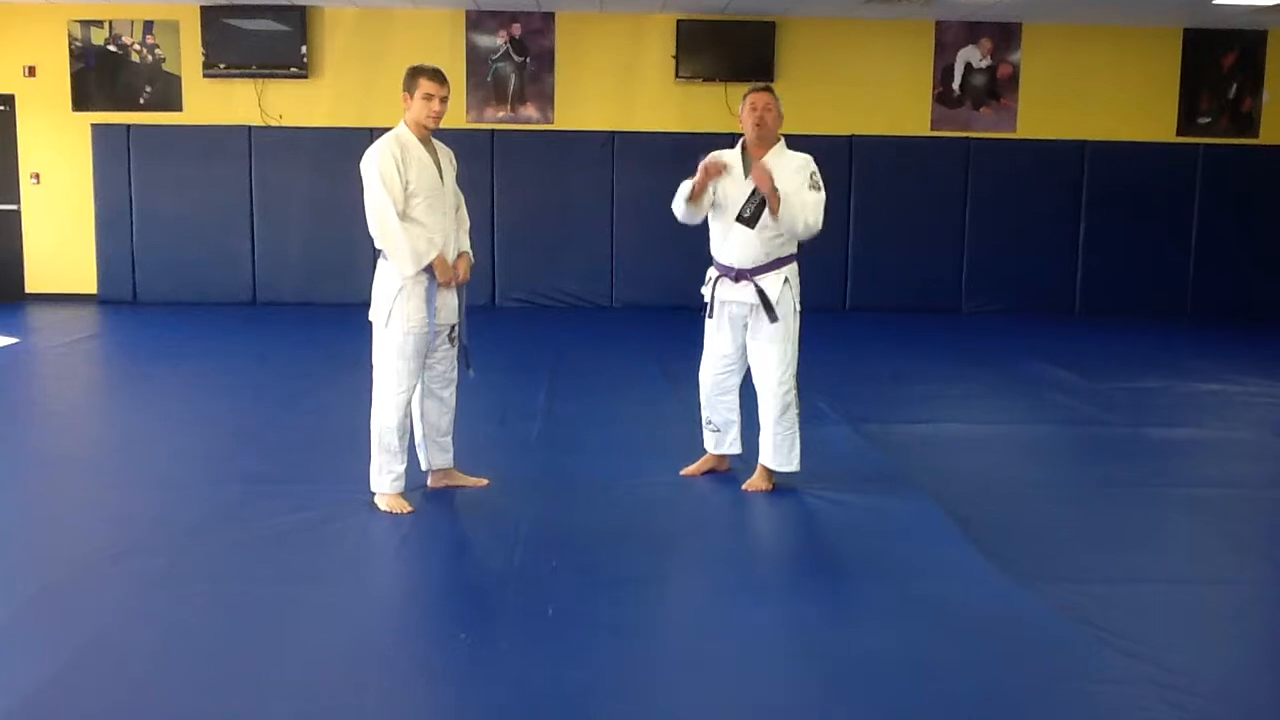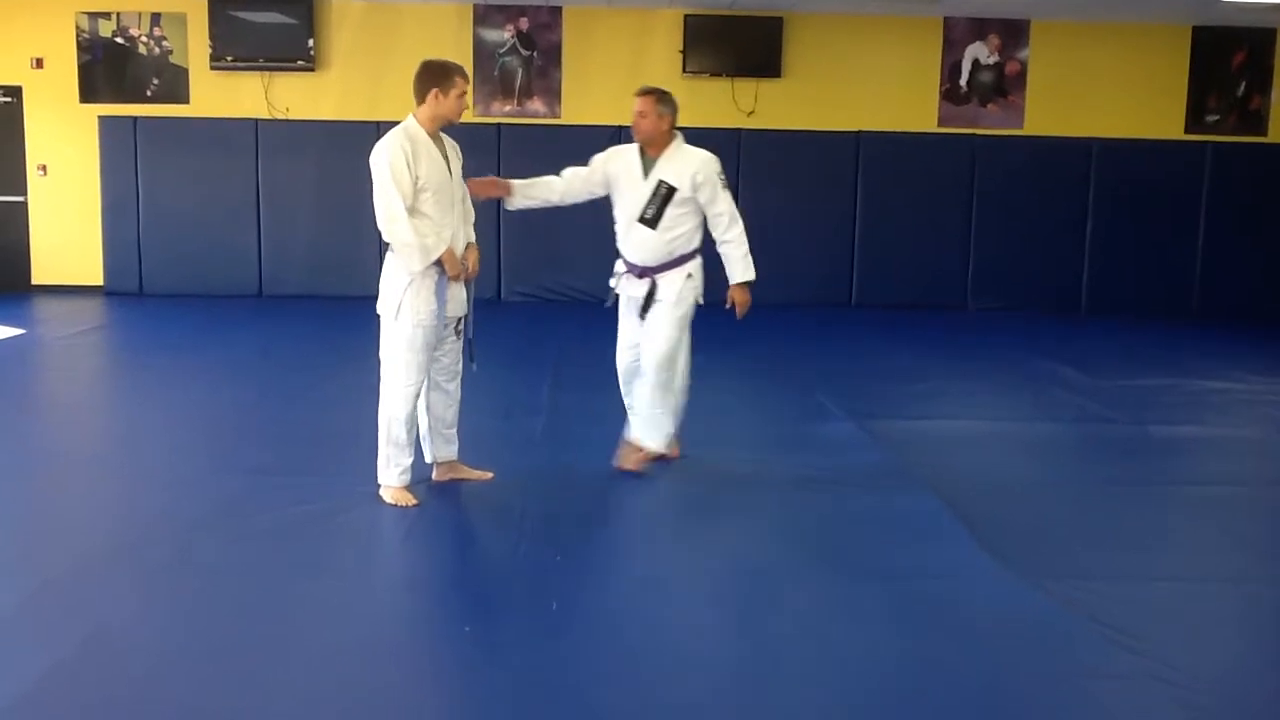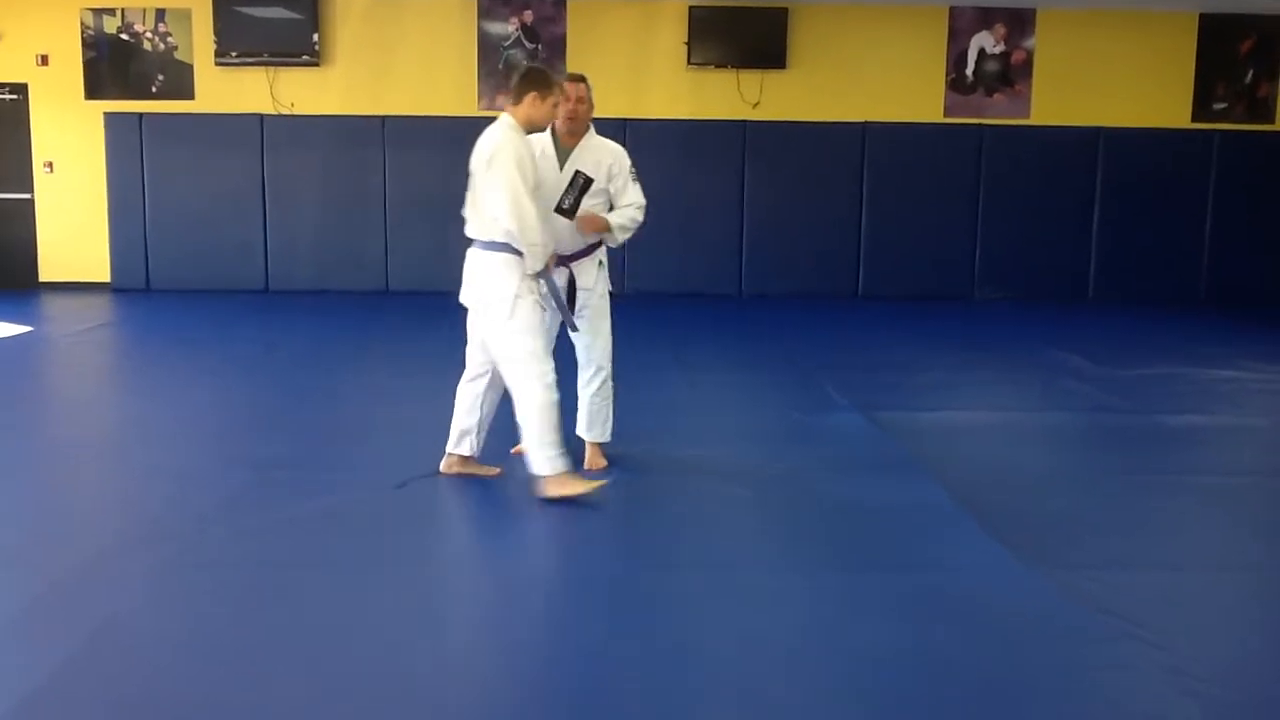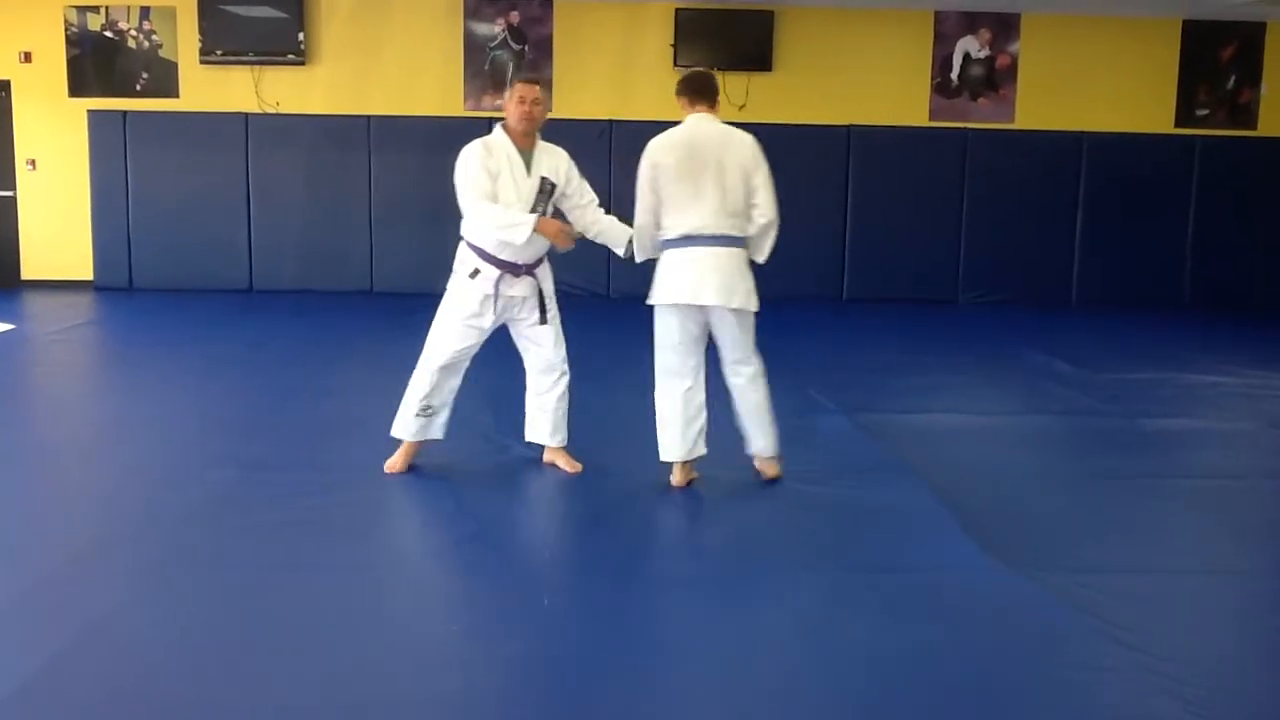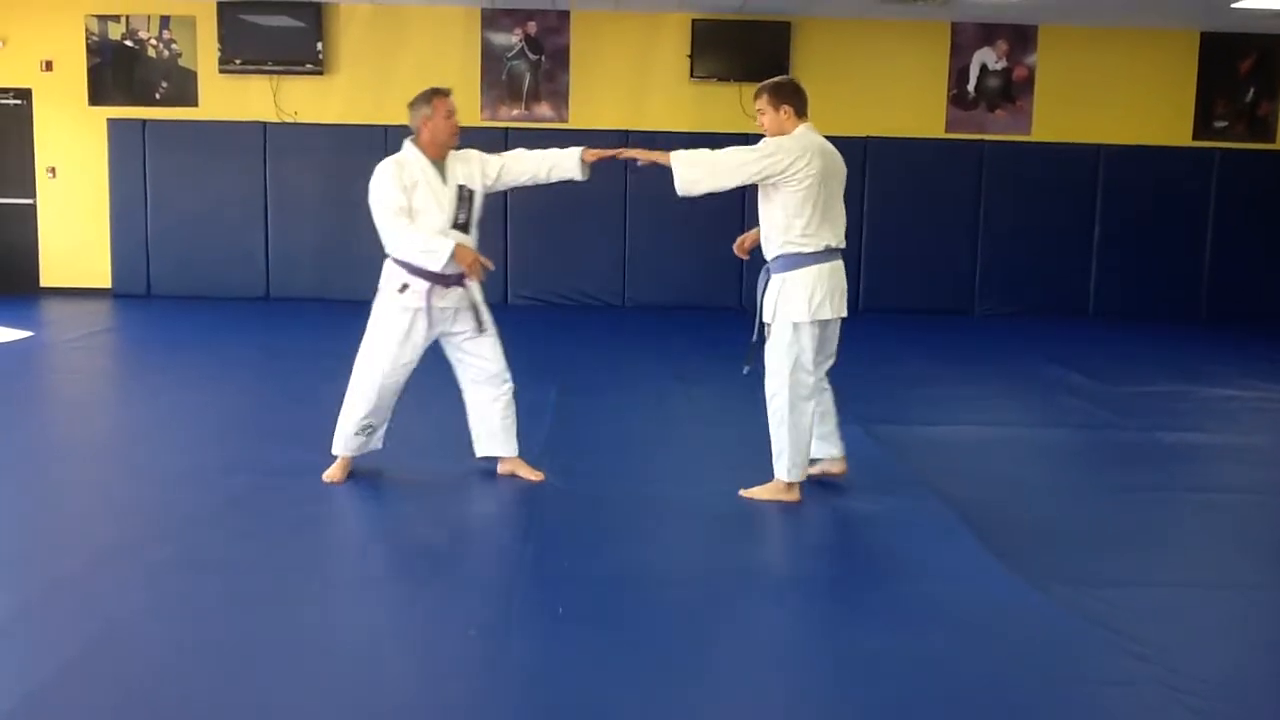
dt=1s
person 1, frame 1
left shoulder: (444, 154)
right shoulder: (385, 152)
right elbow: (386, 224)
left wrist: (463, 255)
right wrist: (433, 260)
left hip: (443, 286)
right hip: (404, 284)
left knee: (441, 382)
right knee: (396, 389)
left ankle: (440, 467)
right ankle: (386, 485)
person 1, frame 2
left shoulder: (449, 146)
right shoulder: (396, 146)
right elbow: (394, 218)
left wrist: (469, 246)
right wrist: (441, 255)
left hip: (448, 278)
right hip: (413, 278)
left knee: (446, 375)
right knee: (403, 381)
left ankle: (445, 461)
right ankle: (393, 478)
person 1, frame 3
left shoulder: (501, 137)
right shoulder: (508, 143)
right elbow: (515, 216)
left wrist: (536, 254)
right wrist: (541, 257)
left hip: (491, 265)
right hip: (504, 270)
left knee: (485, 367)
right knee: (532, 372)
left ankle: (458, 453)
right ankle: (554, 475)
person 1, frame 4
left shoulder: (661, 145)
right shoulder: (744, 143)
left elbow: (645, 214)
right elbow: (766, 211)
left wrist: (657, 255)
right wrist: (749, 251)
left hip: (679, 264)
right hip: (727, 264)
left knee: (677, 370)
right knee: (743, 365)
left ankle: (680, 464)
right ankle: (766, 455)
person 1, frame 5
left shoulder: (787, 150)
right shoulder: (828, 154)
left elbow: (724, 165)
left wrist: (655, 156)
right wrist: (764, 232)
left hip: (799, 280)
right hip: (827, 273)
left knee: (787, 381)
right knee: (812, 374)
left ankle: (786, 481)
right ankle: (829, 455)
person 2, frame 1
left shoulder: (799, 165)
right shoulder: (719, 162)
left elbow: (807, 222)
right elbow: (685, 210)
left wrist: (772, 196)
right wrist: (699, 184)
left hip: (773, 287)
right hip: (724, 286)
left knee: (775, 380)
right knee: (715, 375)
left ankle: (768, 465)
right ankle: (719, 452)
person 2, frame 2
left shoulder: (699, 164)
right shoulder: (616, 160)
left elbow: (726, 223)
right elbow: (568, 186)
left wrist: (739, 279)
right wrist: (508, 188)
left hip: (675, 281)
right hip: (632, 279)
left knee: (657, 361)
right knee: (634, 362)
left ankle: (644, 442)
right ankle: (662, 441)
person 2, frame 3
left shoulder: (611, 155)
right shoulder: (526, 149)
left elbow: (634, 208)
left wrist: (606, 224)
left hip: (586, 270)
left knee: (593, 355)
left ankle: (594, 441)
person 2, frame 4
left shoulder: (557, 159)
right shoulder: (477, 153)
left elbow: (586, 211)
right elbow: (477, 211)
left wrist: (630, 237)
right wrist: (537, 224)
left hip: (530, 278)
right hip: (479, 275)
left knee: (551, 363)
right knee: (442, 357)
left ankle: (553, 446)
right ankle: (410, 443)
person 2, frame 5
left shoulder: (472, 164)
right shoulder: (393, 171)
left elbow: (521, 165)
right elbow: (395, 231)
left wrist: (580, 156)
right wrist: (453, 249)
left hip: (459, 291)
right hip: (408, 290)
left knee: (491, 373)
right knee: (377, 375)
left ankle: (508, 456)
right ankle: (347, 454)
